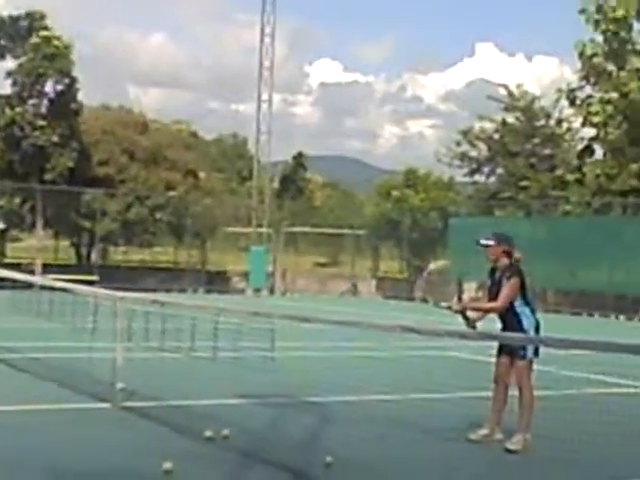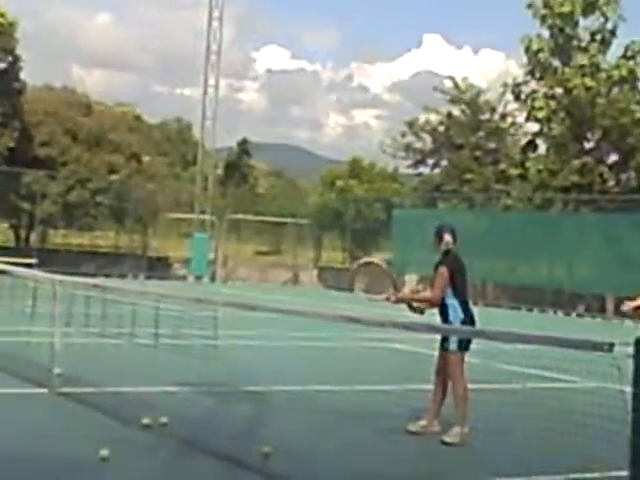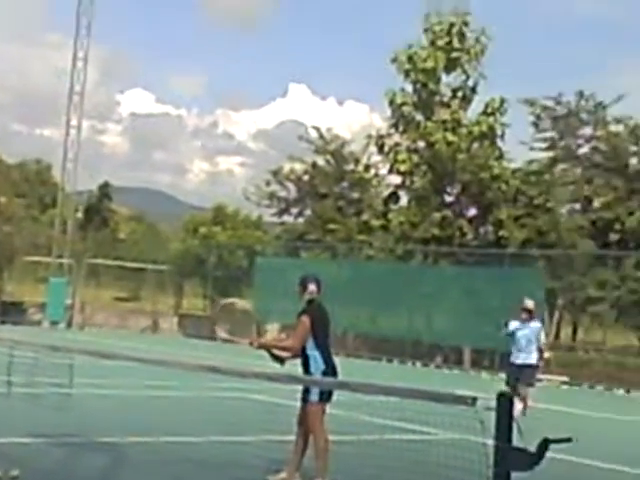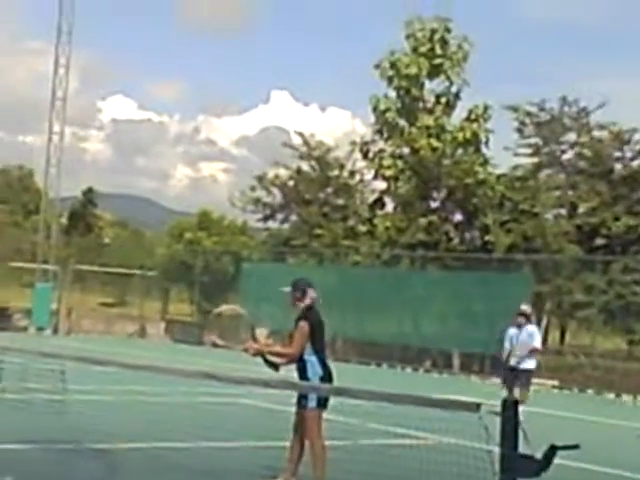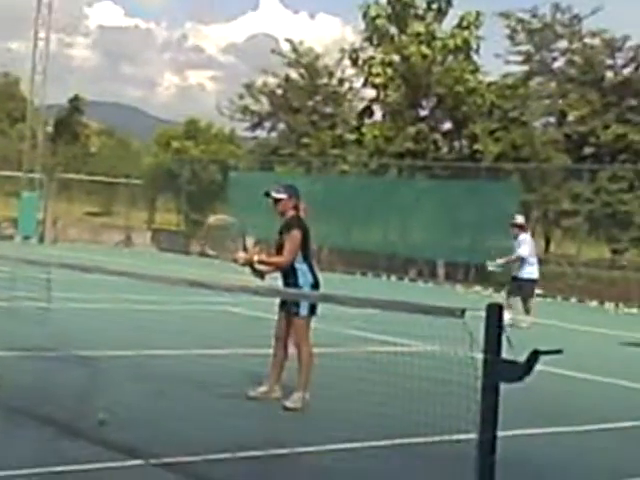
dt=0.4s
person 1, frame 1
left shoulder: (513, 273)
right shoulder: (494, 273)
left elbow: (500, 305)
right elbow: (492, 303)
left wrist: (470, 305)
right wrist: (474, 317)
left hip: (525, 329)
right hip: (509, 330)
left knee: (522, 382)
right knee: (500, 380)
left ankle: (523, 434)
right ankle: (492, 428)
person 1, frame 2
left shoulder: (445, 264)
right shoulder: (454, 261)
left elbow: (435, 297)
left wrist: (407, 297)
right wrist: (414, 299)
left hip: (458, 321)
right hip: (454, 321)
left knee: (455, 375)
right knee: (441, 373)
left ankle: (460, 427)
right ankle: (431, 420)
person 1, frame 3
left shoulder: (307, 313)
right shoulder: (319, 311)
left elbow: (296, 346)
left wrist: (268, 344)
right wrist: (277, 347)
left hip: (319, 373)
right hip: (316, 372)
left knee: (316, 427)
right knee: (303, 425)
person 1, frame 4
left shoulder: (305, 319)
right shoulder: (310, 316)
left elbow: (295, 351)
left wrist: (264, 349)
right wrist: (275, 357)
left hip: (315, 378)
right hip: (309, 378)
left knee: (313, 433)
right knee: (298, 429)
person 1, frame 5
left shoulder: (296, 226)
right shoulder: (285, 226)
left elbow: (286, 259)
right elbow: (282, 260)
left wrist: (255, 259)
right wrist: (262, 266)
left hip: (303, 286)
right hip: (291, 286)
left knee: (300, 341)
right knee: (280, 337)
left ankle: (302, 392)
right ankle: (272, 386)
